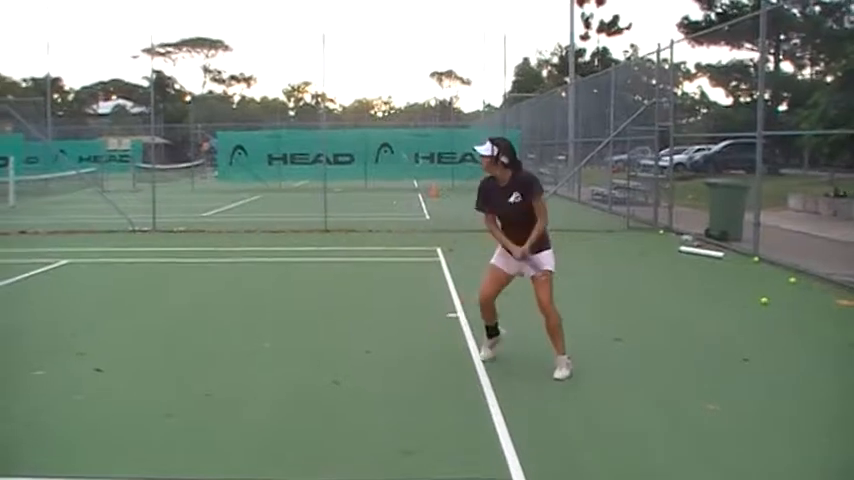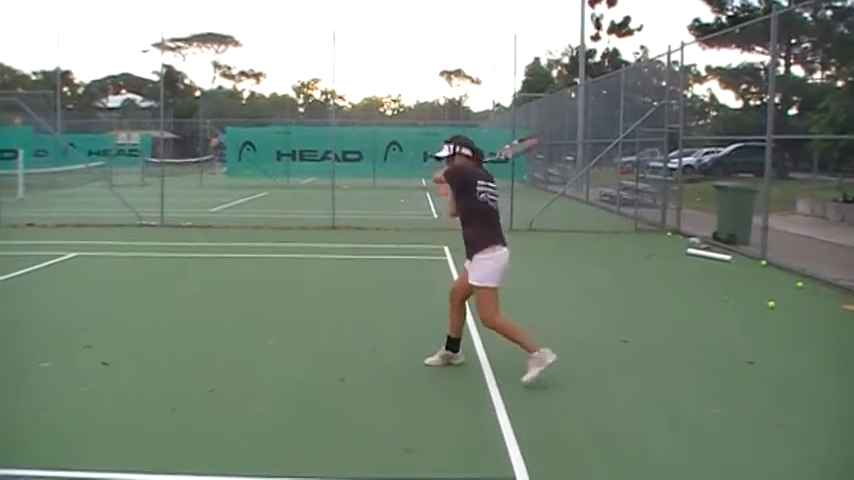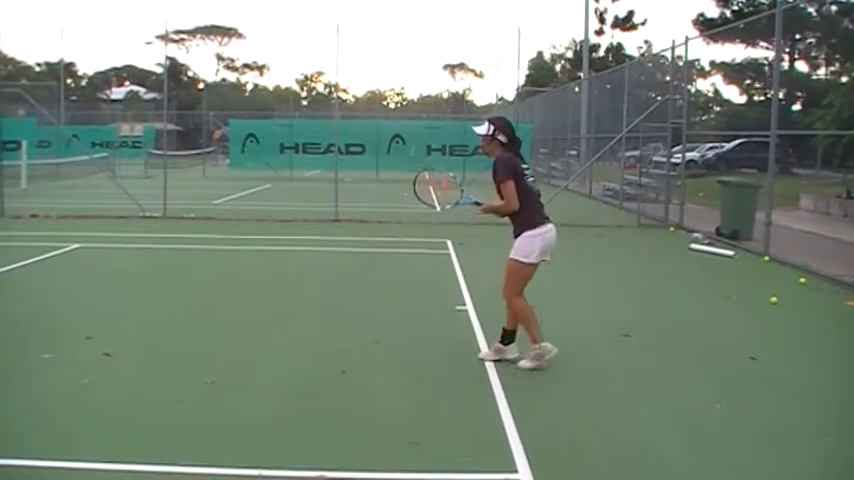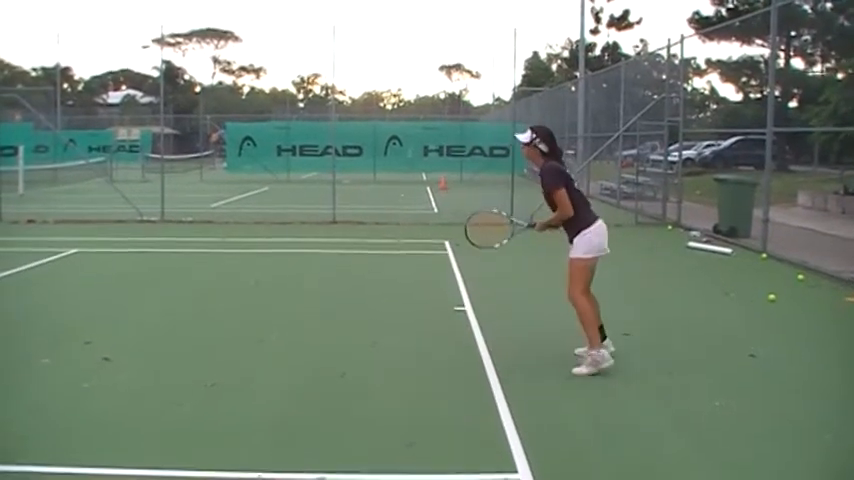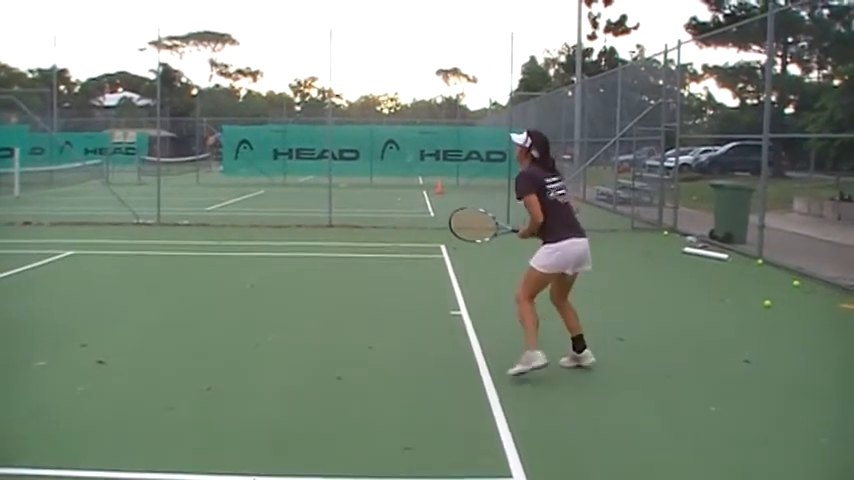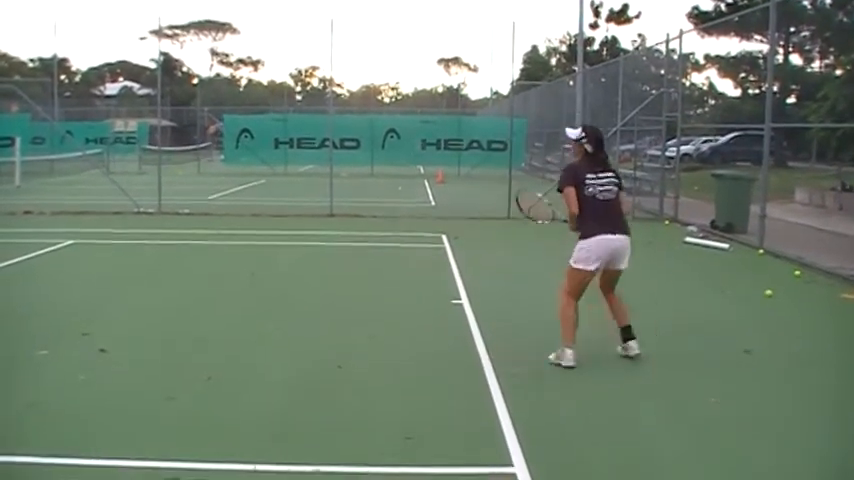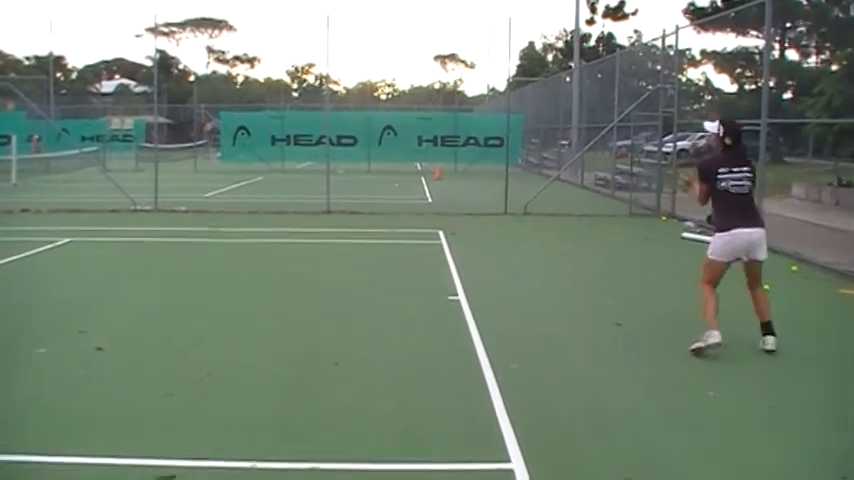
dt=0.7s
person 1, frame 1
left shoulder: (527, 181)
right shoulder: (487, 188)
left elbow: (542, 220)
right elbow: (491, 225)
left wrist: (528, 246)
right wrist: (511, 247)
left hip: (539, 252)
right hip: (508, 252)
left knee: (546, 306)
right knee: (485, 299)
left ankle: (562, 358)
right ankle: (493, 336)
person 1, frame 2
left shoulder: (462, 173)
right shoulder: (485, 177)
left elbow: (439, 178)
right elbow: (457, 210)
right wrist: (454, 186)
left hip: (487, 253)
right hip: (483, 252)
left knee: (490, 318)
right knee: (456, 295)
left ankle: (537, 355)
right ankle: (451, 352)
person 1, frame 3
left shoulder: (502, 162)
right shoulder: (515, 159)
left elbow: (512, 205)
left wrist: (489, 208)
right wrist: (495, 208)
left hip: (532, 234)
right hip: (541, 229)
left knee: (511, 293)
right knee: (514, 292)
left ankle: (540, 347)
right ankle: (504, 346)
person 1, frame 4
left shoulder: (549, 171)
right shoulder: (553, 167)
left elbow: (567, 211)
left wrist: (546, 224)
right wrist: (550, 223)
left hip: (587, 233)
right hip: (590, 230)
left knee: (576, 294)
right knee: (583, 291)
left ankle: (598, 353)
right ankle: (601, 341)
person 1, frame 5
left shoulder: (526, 176)
right shoulder: (553, 174)
left elbow: (537, 218)
left wrist: (526, 232)
left hip: (559, 246)
right hip: (580, 242)
left knee: (523, 297)
right knee: (558, 297)
left ankle: (533, 353)
right ankle: (580, 352)
person 1, frame 6
left shoulder: (572, 170)
right shoulder: (611, 171)
left elbow: (573, 211)
right elbow: (623, 208)
left wrist: (574, 225)
left hip: (594, 240)
right hip: (622, 238)
left knee: (569, 296)
right knee: (608, 290)
left ankle: (566, 352)
right ankle: (629, 342)
person 1, frame 7
left shoulder: (709, 163)
right shoulder: (748, 164)
left elbow: (702, 200)
left wrist: (696, 184)
left hip: (729, 234)
right hip: (756, 231)
left knee: (708, 285)
right knee: (755, 286)
left ankle: (712, 332)
right ankle: (768, 336)
